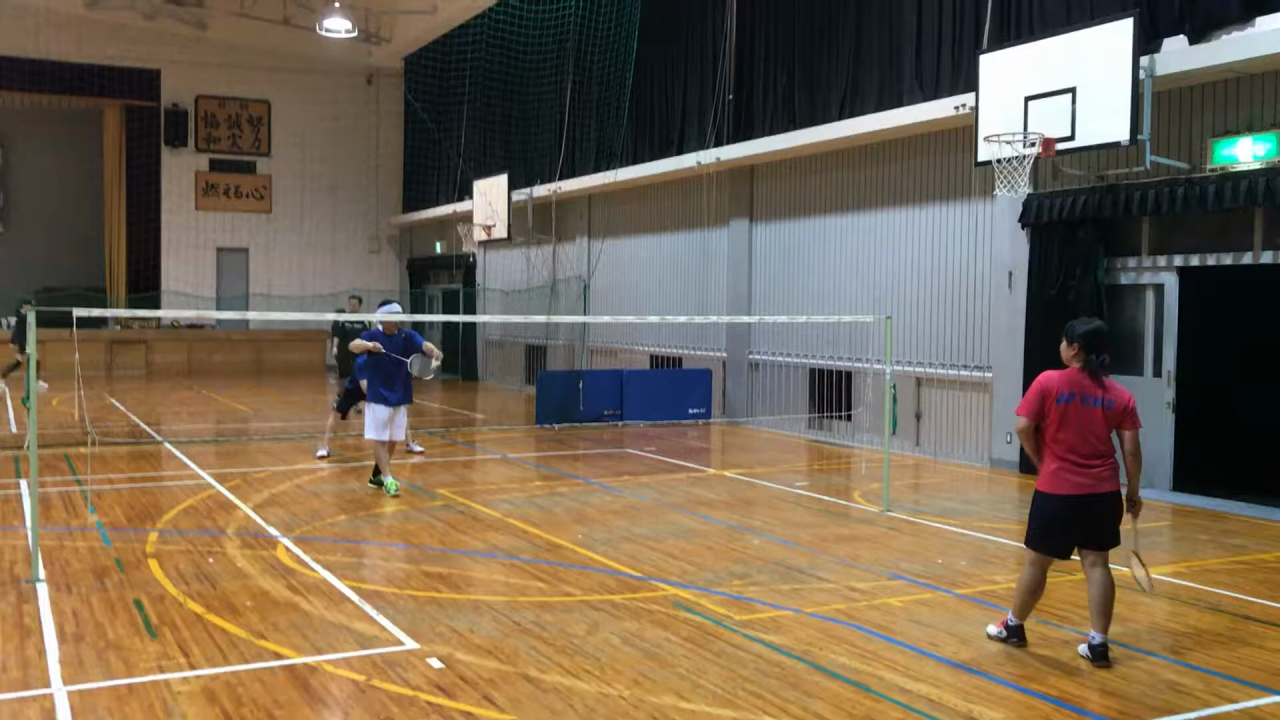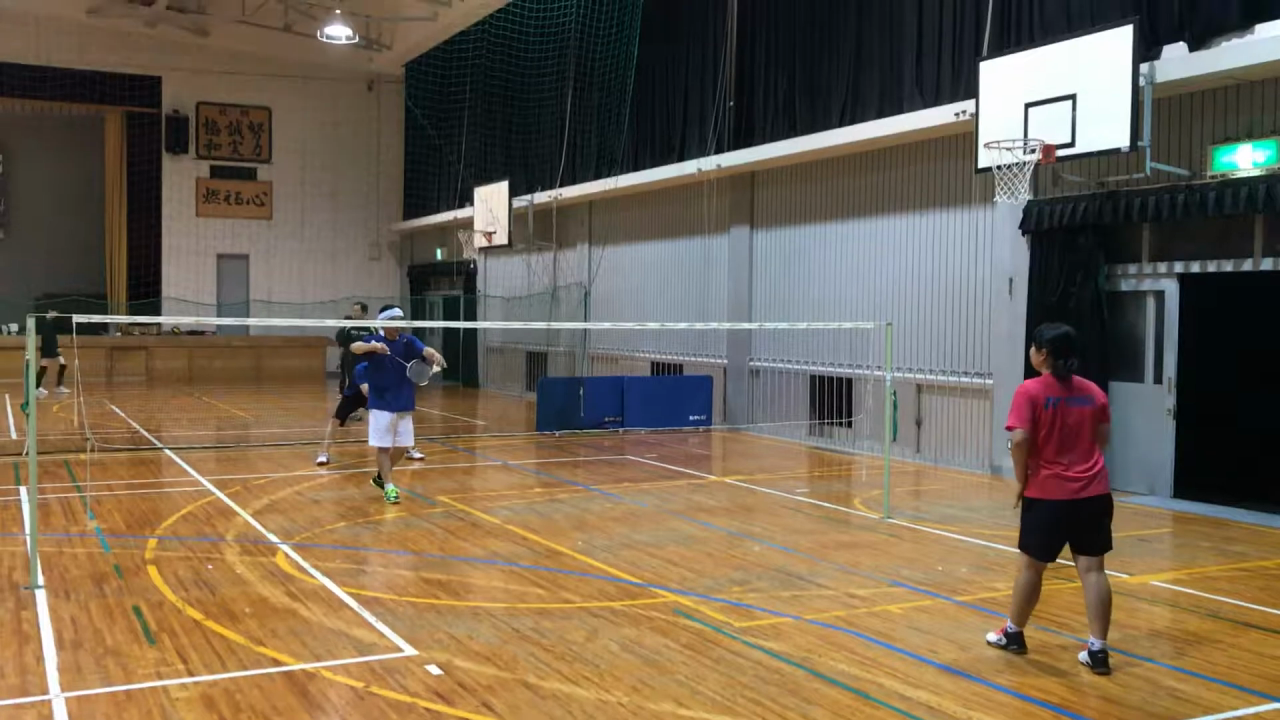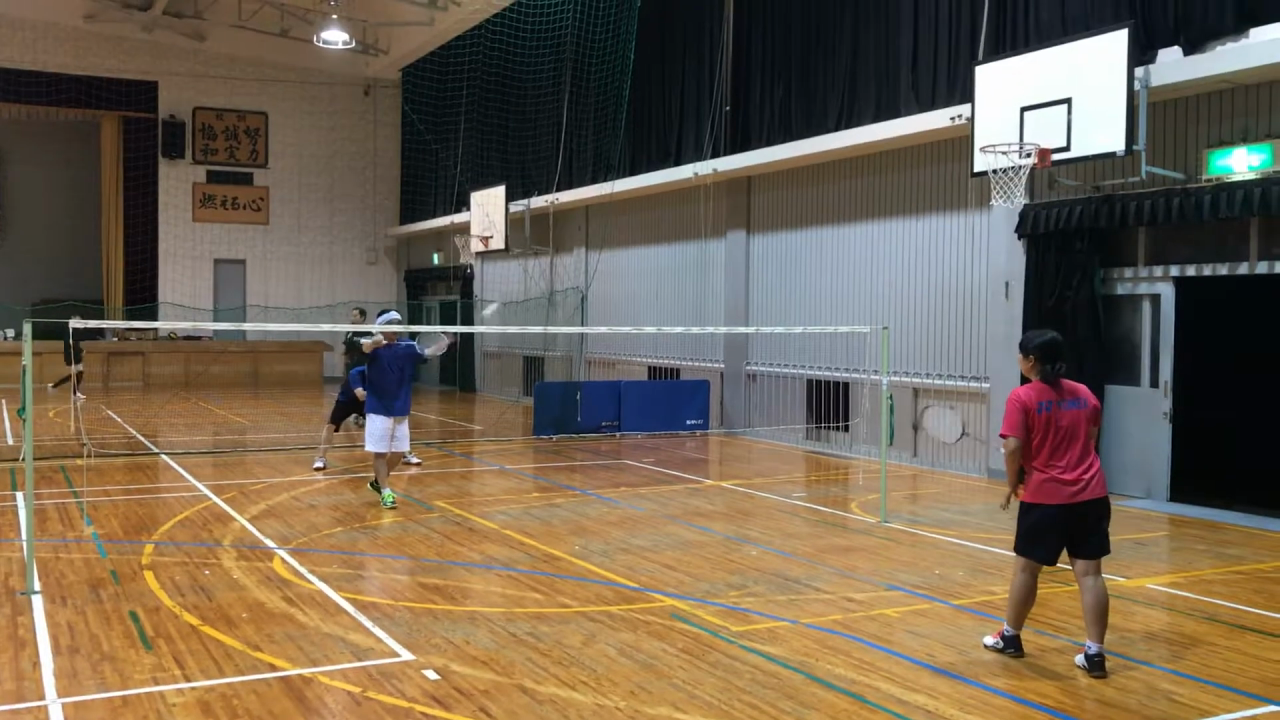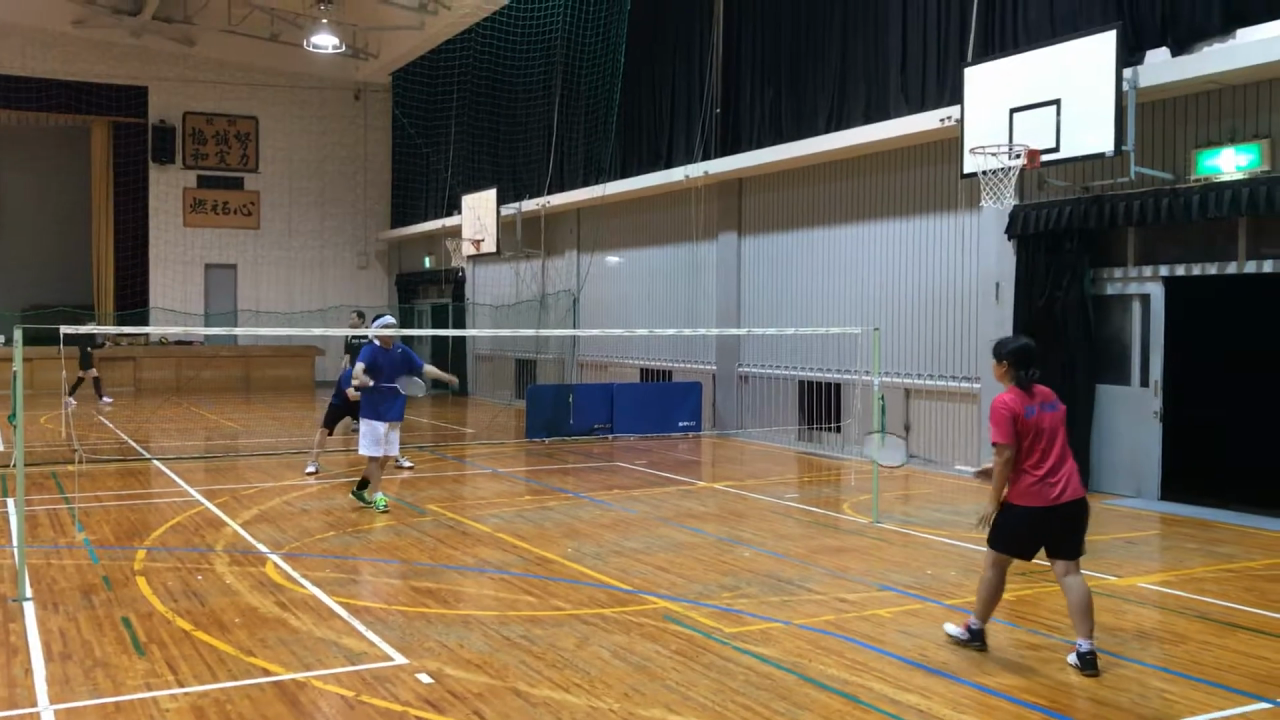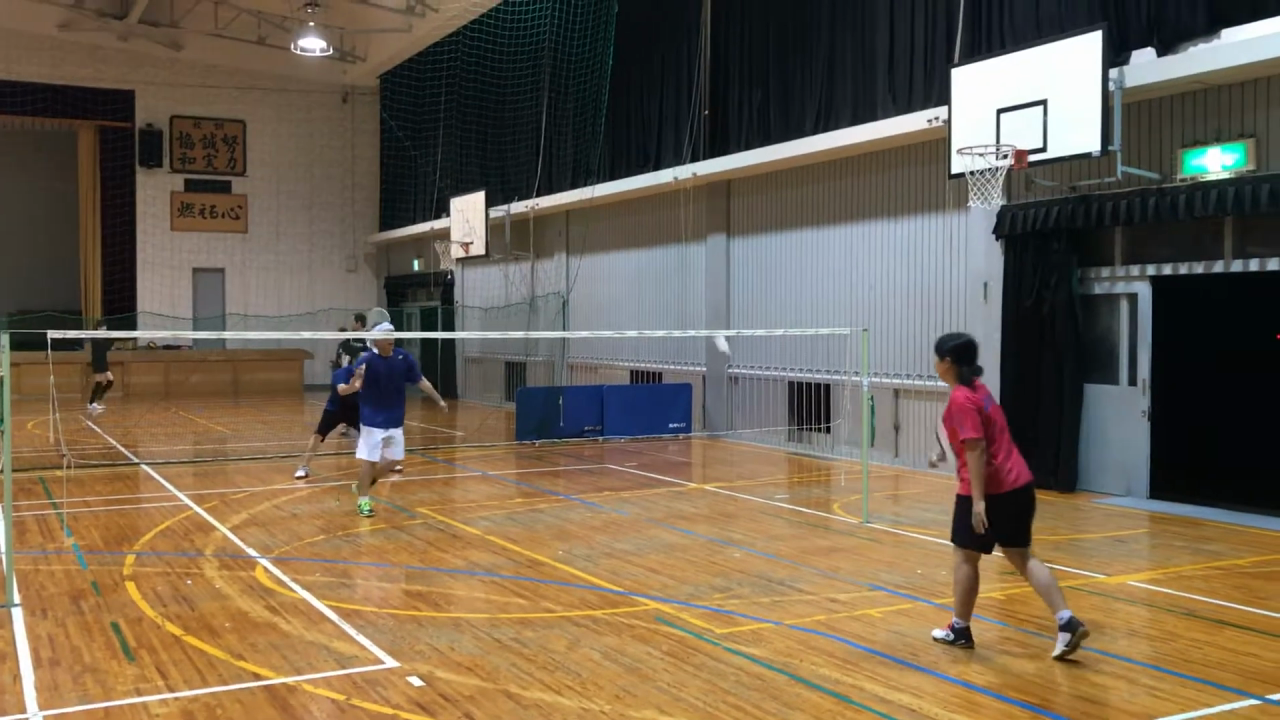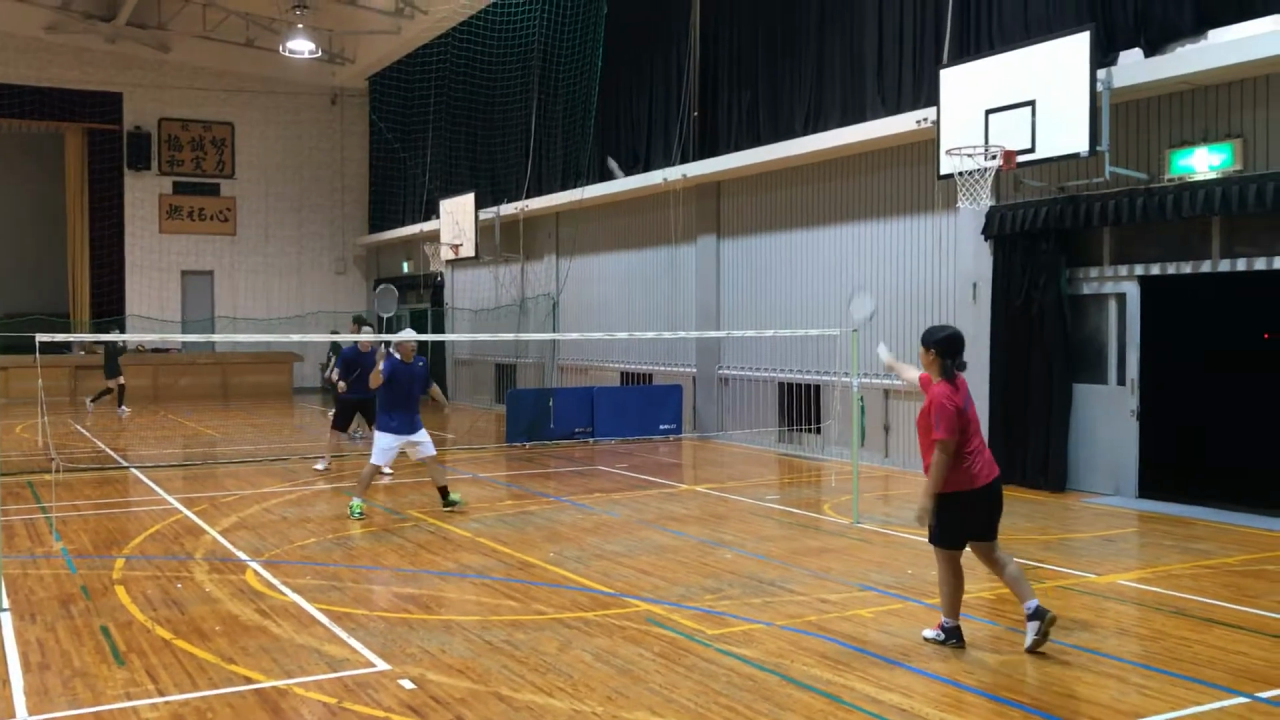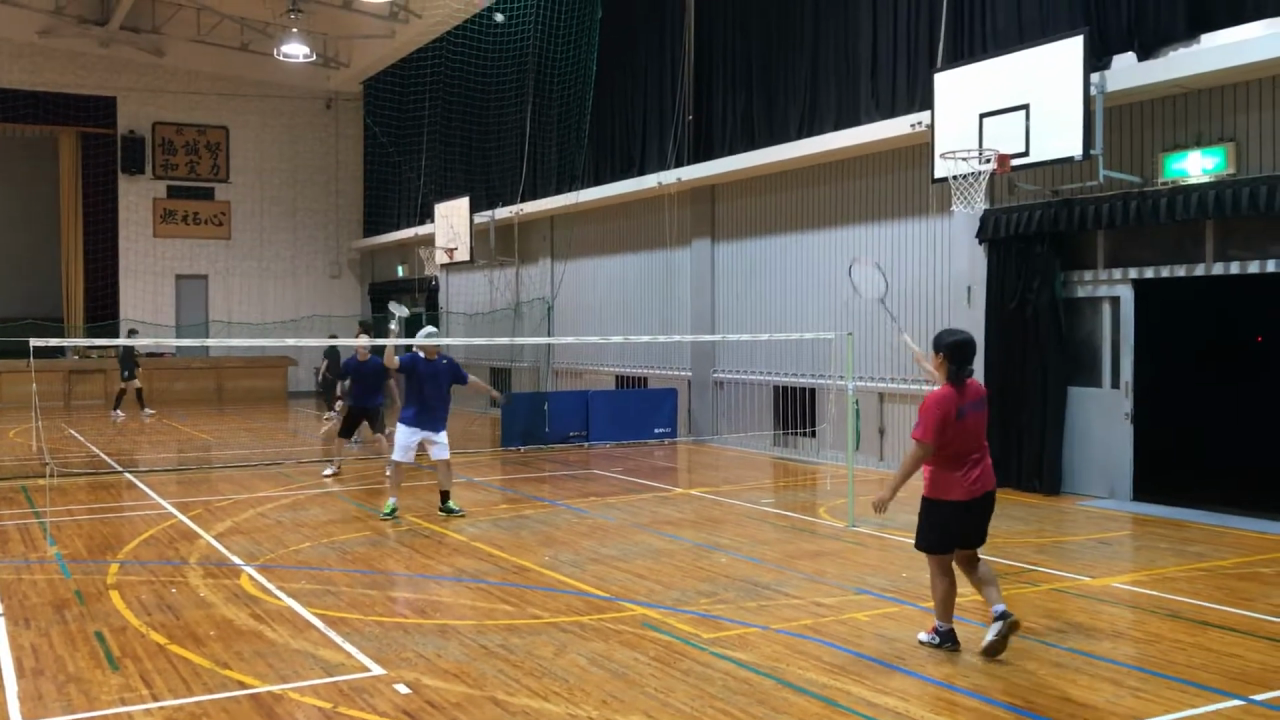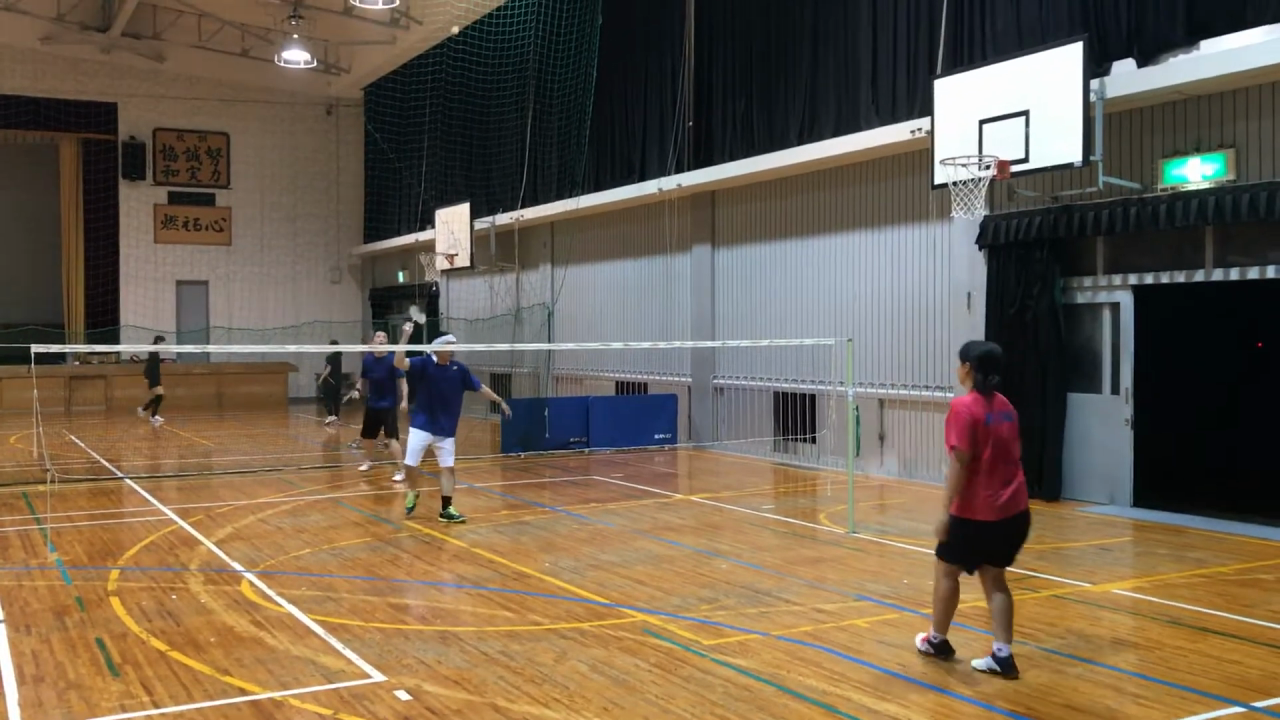
dt=0.3s
person 1, frame 1
left shoulder: (1049, 382)
right shoulder: (1120, 395)
left elbow: (1023, 428)
right elbow: (1131, 450)
left wrist: (1042, 460)
right wrist: (1134, 491)
left hip: (1056, 491)
right hip: (1102, 492)
left knee: (1036, 561)
right knee: (1096, 564)
left ankle: (1013, 626)
right ankle: (1098, 643)
person 1, frame 2
left shoulder: (1030, 390)
right shoulder: (1094, 392)
left elbow: (1020, 440)
right elbow: (1102, 439)
left wrist: (1022, 481)
left hip: (1048, 494)
right hip: (1094, 493)
left knee: (1031, 566)
right knee: (1092, 569)
left ankle: (1013, 634)
right ankle: (1098, 650)
person 1, frame 3
left shoulder: (1022, 397)
right shoulder: (1085, 394)
left elbow: (1013, 448)
left wrist: (1012, 485)
left hip: (1045, 498)
right hip: (1090, 497)
left knee: (1026, 568)
right knee: (1089, 573)
left ankle: (1010, 637)
right ankle: (1094, 653)
person 1, frame 4
left shoulder: (1005, 403)
right shoulder: (1050, 397)
left elbow: (1006, 456)
left wrist: (993, 502)
right wrist: (996, 468)
left hip: (1029, 500)
right hip: (1071, 498)
left knee: (995, 561)
right knee: (1068, 571)
left ankle: (974, 630)
right ankle: (1086, 651)
person 1, frame 5
left shoulder: (960, 399)
right shoulder: (974, 388)
left elbow: (976, 450)
left wrist: (978, 500)
right wrist: (947, 451)
left hip: (990, 491)
right hip: (1018, 485)
left knee: (965, 557)
right knee: (1022, 558)
left ankle: (960, 629)
right ankle: (1067, 622)
person 1, frame 6
left shoulder: (941, 396)
right shoulder: (953, 380)
left elbow: (943, 451)
right elbow: (921, 378)
left wrist: (928, 498)
right wrist: (894, 365)
left hip: (957, 489)
right hip: (986, 482)
left knee: (947, 558)
right knee: (990, 552)
left ankle: (950, 629)
right ankle: (1034, 610)
person 1, frame 7
left shoulder: (937, 400)
right shoulder: (976, 388)
left elbow: (921, 452)
left wrist: (890, 490)
right wrist: (929, 367)
left hip: (946, 495)
right hip: (982, 490)
left knee: (939, 563)
right knee: (968, 557)
left ankle: (943, 632)
right ankle: (1000, 614)
person 1, frame 8
left shoulder: (963, 408)
right shoulder: (1006, 407)
left elbow: (960, 463)
left wrist: (946, 510)
left hip: (976, 512)
right hip: (1015, 510)
left knee: (945, 570)
right knee: (994, 579)
left ankle: (937, 639)
right ankle: (1002, 655)
person 2, frame 1
left shoulder: (407, 335)
right shoulder: (373, 335)
left elbow: (424, 345)
right elbow: (353, 346)
left wrist: (434, 351)
right wrist: (368, 346)
left hip: (401, 399)
right hip: (378, 398)
left knee: (393, 441)
right knee: (380, 440)
left ankle: (376, 476)
right ankle: (388, 479)
person 2, frame 2
left shoulder: (409, 341)
right shoulder: (375, 340)
left elbow: (426, 351)
right elbow: (354, 347)
left wrist: (435, 355)
right wrist: (373, 346)
left hip: (404, 405)
right hip: (381, 405)
left knee: (402, 447)
right knee: (383, 447)
left ankle: (381, 477)
right ankle: (389, 486)
person 2, frame 3
left shoulder: (407, 345)
right shoulder: (377, 346)
right elbow: (364, 346)
right wrist: (374, 342)
left hip: (401, 410)
right hip: (379, 410)
left knee: (398, 452)
right knee: (380, 452)
left ankle: (378, 482)
right ankle: (385, 492)
person 2, frame 4
left shoulder: (403, 351)
right shoulder: (369, 350)
left elbow: (423, 368)
right elbow: (358, 370)
left wrist: (445, 377)
right wrist: (361, 379)
left hip: (394, 415)
right hip: (373, 414)
left knee: (385, 457)
right knee: (375, 456)
left ankle: (360, 490)
right ankle: (377, 496)
person 2, frame 5
left shoulder: (404, 357)
right shoulder: (366, 360)
left elbow: (420, 380)
right elbow: (355, 386)
left wrist: (438, 399)
right wrist: (357, 378)
left hip: (395, 421)
right hip: (373, 420)
left knee: (394, 460)
right knee: (370, 460)
left ankle: (364, 485)
right ankle: (363, 500)
person 2, frame 6
left shoulder: (422, 364)
right shoulder: (391, 364)
left elbow: (430, 387)
right elbow: (373, 384)
left wrist: (445, 403)
right wrist: (378, 362)
left hip: (413, 424)
right hip: (389, 426)
left knee: (432, 459)
right knee: (375, 464)
left ankle: (447, 498)
right ankle: (356, 502)
person 2, frame 7
left shoulder: (447, 363)
right shoulder: (412, 360)
left elbow: (467, 380)
right elbow: (389, 362)
left wrist: (490, 390)
right wrist: (392, 336)
left hip: (436, 425)
right hip: (410, 423)
left knee: (443, 462)
right knee: (399, 462)
left ankle: (445, 503)
right ankle: (392, 502)
person 2, frame 8
left shoulder: (459, 369)
right shoulder: (424, 364)
left elbow: (479, 388)
right elbow: (399, 363)
left wrist: (500, 401)
right wrist: (405, 337)
left hip: (446, 430)
right hip: (421, 426)
left knee: (448, 467)
right knee: (412, 465)
left ankle: (446, 509)
right ankle: (412, 494)
